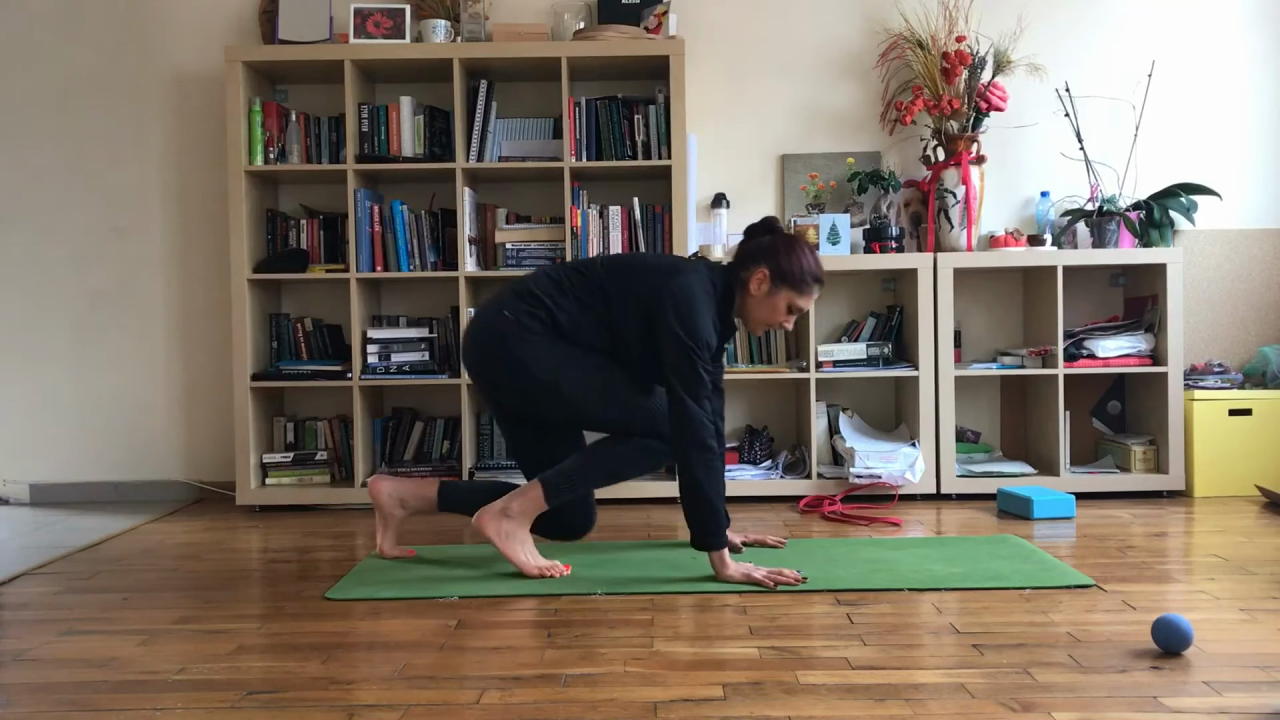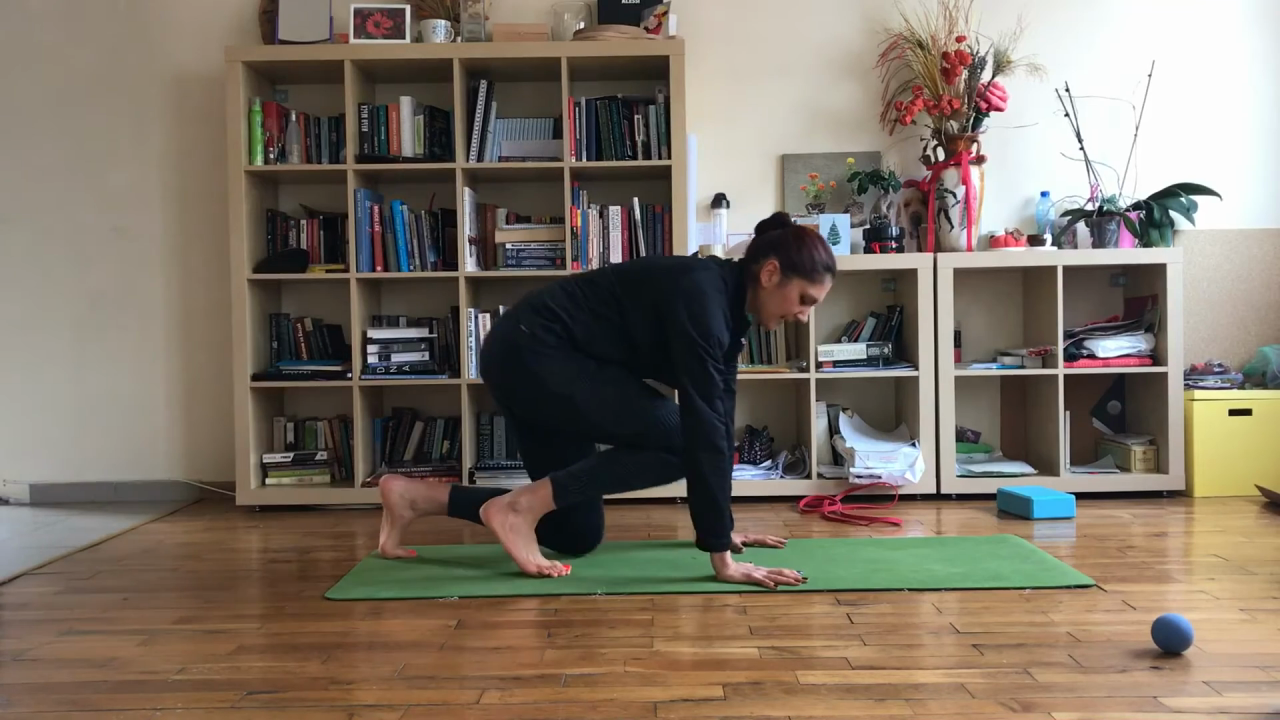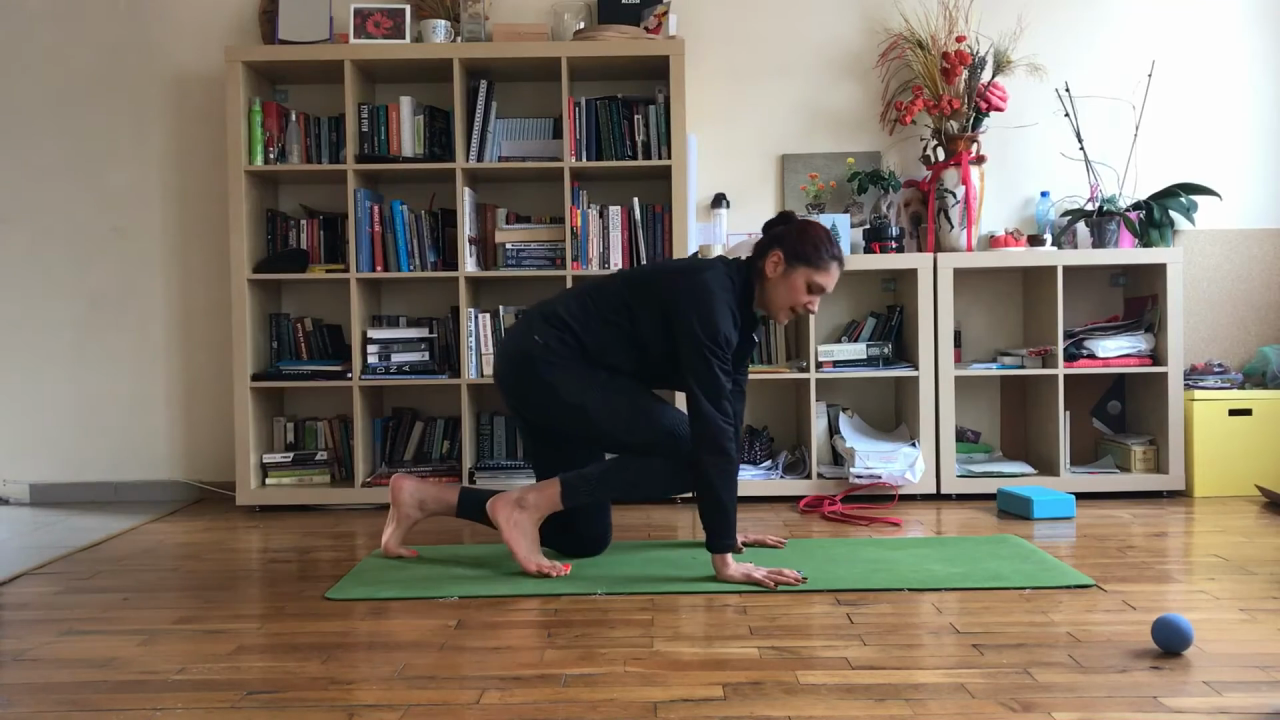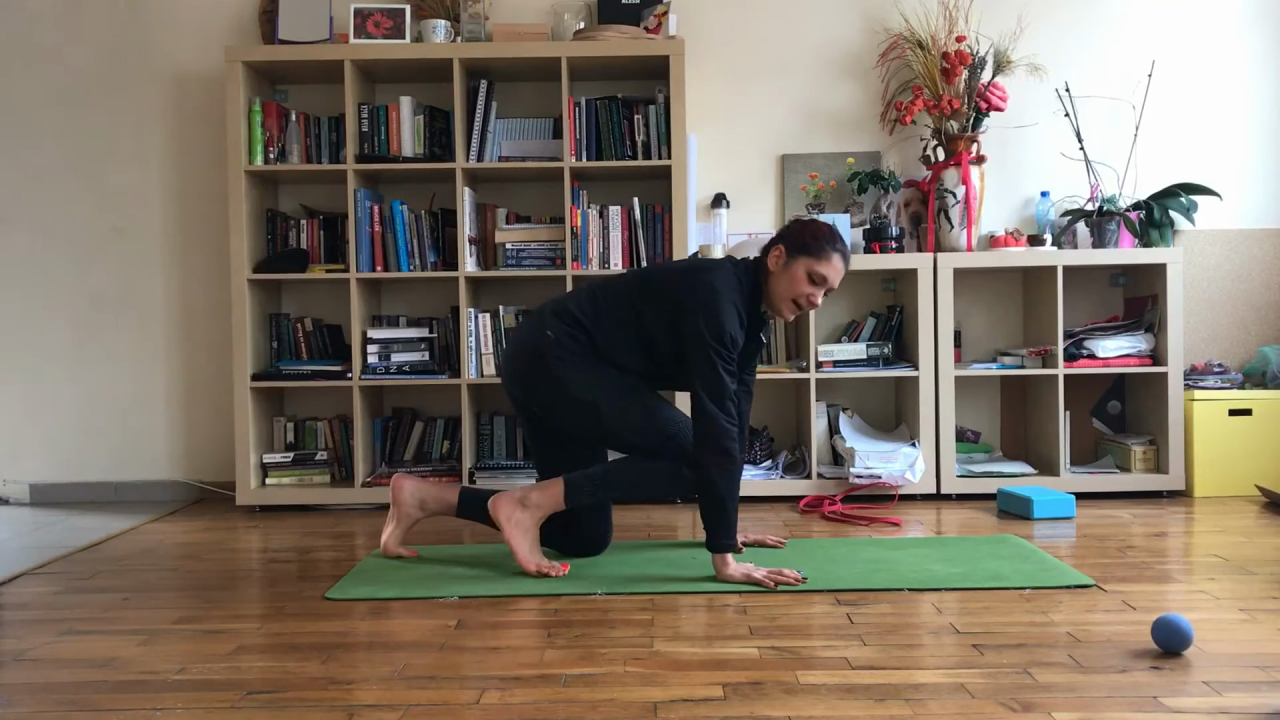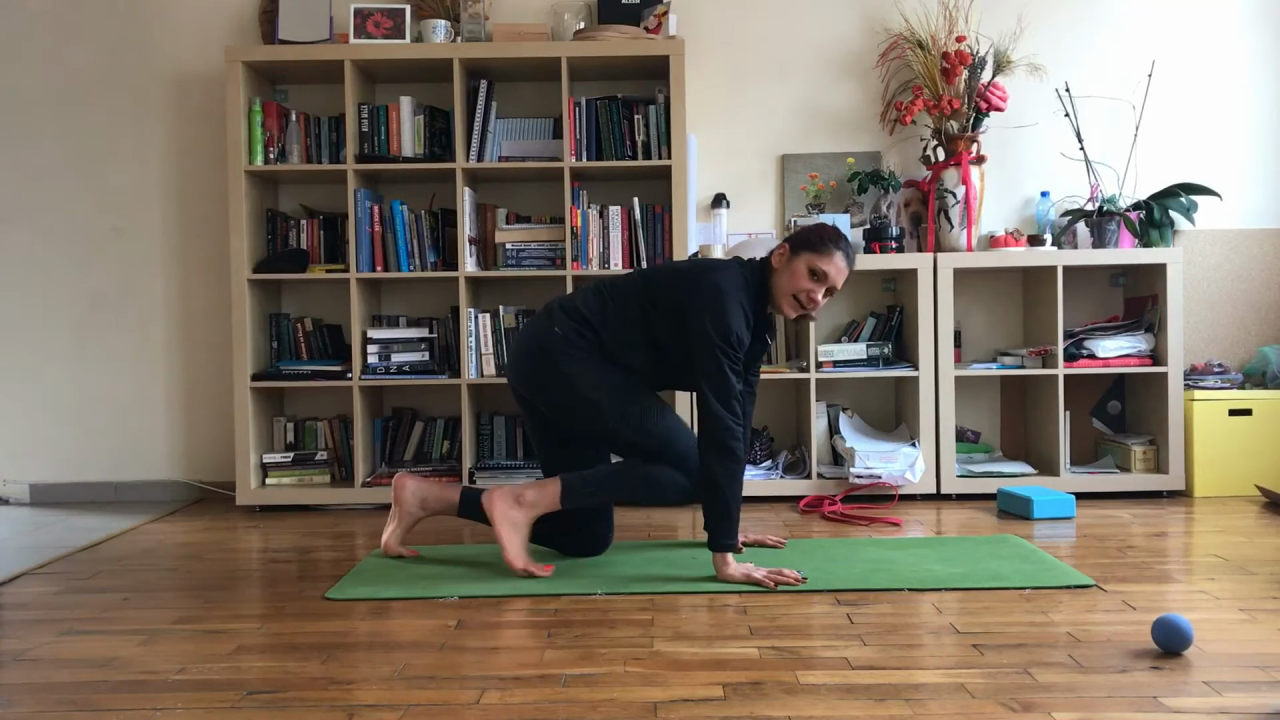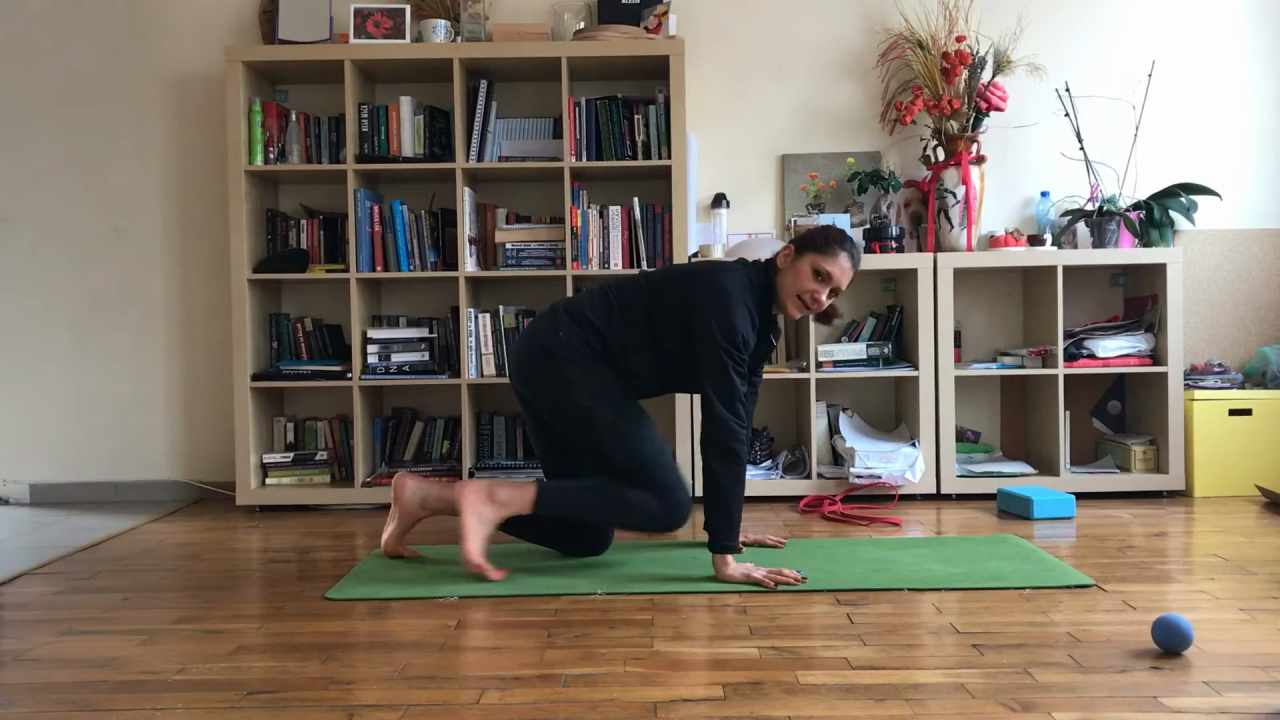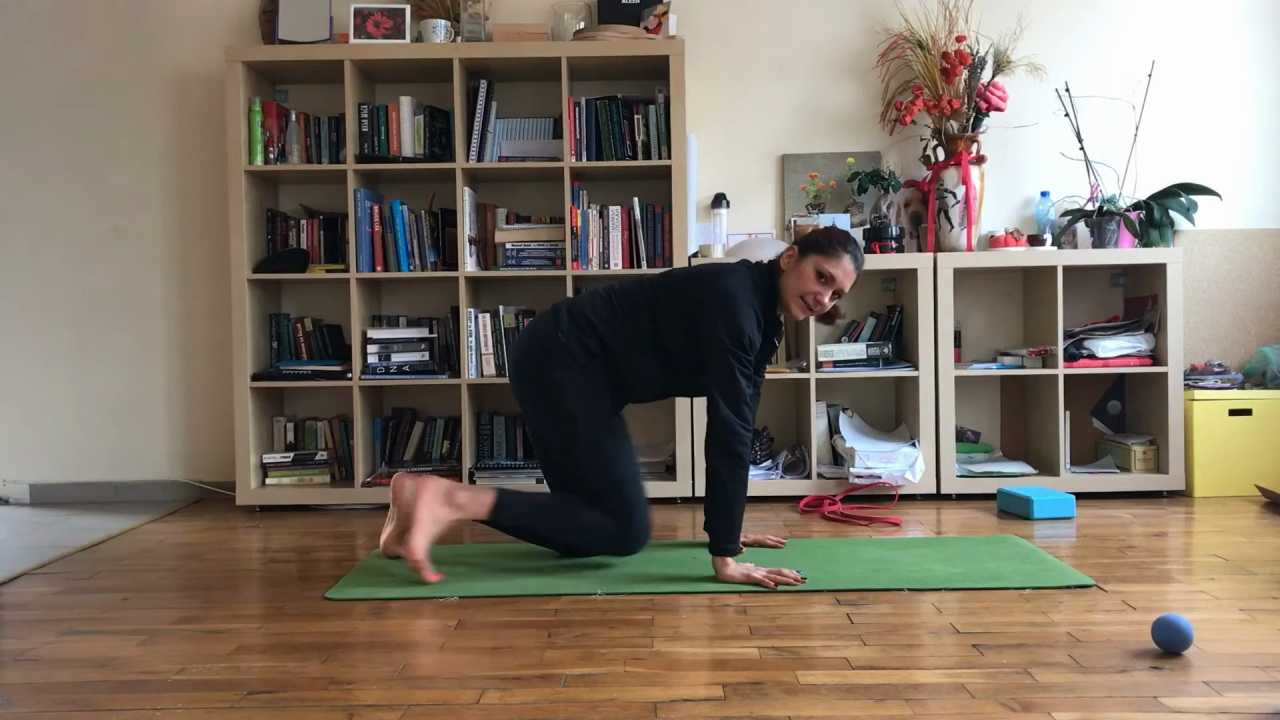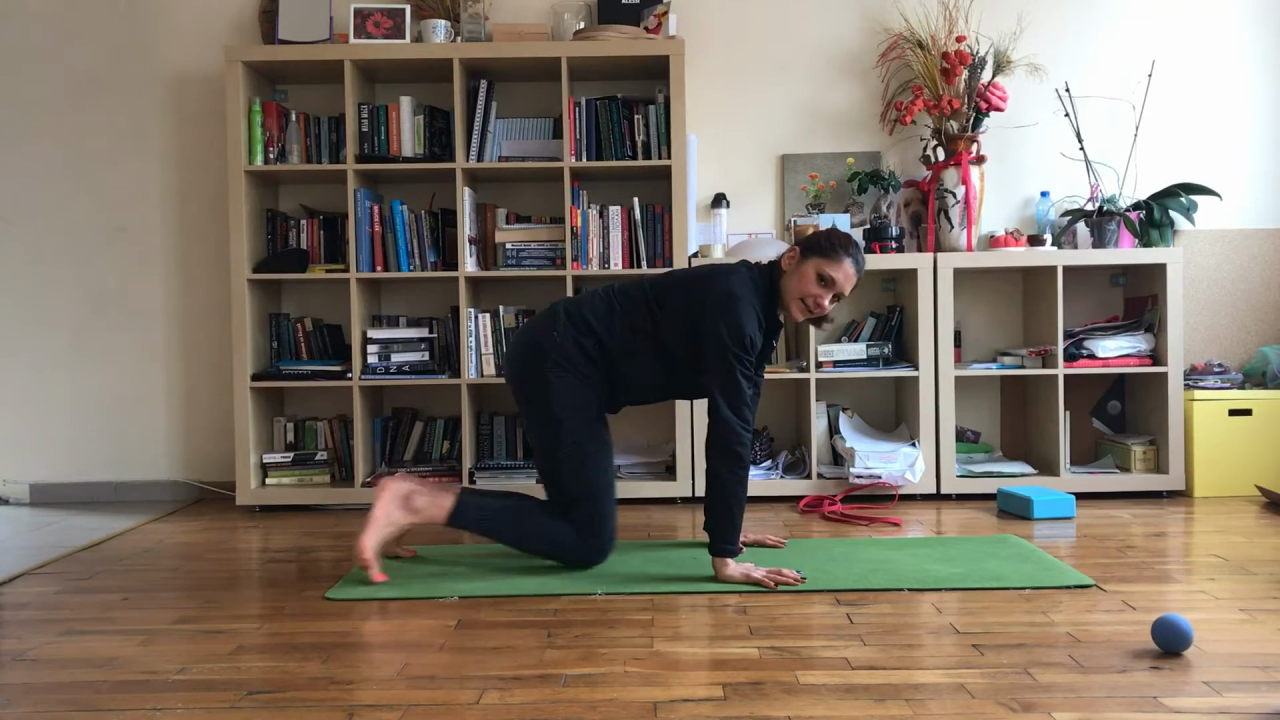
dt=0.1s
person 1, frame 1
left shoulder: (710, 303)
right shoulder: (690, 296)
left elbow: (706, 419)
right elbow: (692, 430)
left wrist: (718, 526)
right wrist: (720, 557)
left hip: (513, 343)
right hip: (511, 337)
left knee: (569, 518)
right knee: (662, 427)
left ankle: (402, 495)
right ankle: (510, 516)
person 1, frame 2
left shoulder: (729, 306)
right shoulder: (703, 295)
left elbow: (719, 417)
right elbow: (704, 425)
left wrist: (719, 527)
right wrist: (722, 557)
left hip: (535, 359)
right hip: (528, 350)
left knee: (577, 534)
right knee: (677, 440)
left ankle: (413, 496)
right ankle: (519, 508)
person 1, frame 3
left shoulder: (738, 308)
right shoulder: (711, 296)
left elbow: (727, 418)
right elbow: (712, 428)
left wrist: (725, 528)
right wrist: (724, 557)
left hip: (544, 365)
right hip: (541, 360)
left knee: (585, 537)
right knee: (687, 448)
left ankle: (422, 496)
right ankle: (525, 504)
person 1, frame 4
left shoulder: (749, 311)
right shoulder: (717, 293)
left elbow: (733, 419)
right elbow: (714, 425)
left wrist: (723, 525)
right wrist: (724, 557)
left hip: (555, 365)
right hip: (549, 356)
left knee: (584, 537)
right knee: (689, 452)
left ankle: (424, 496)
right ankle: (529, 502)
person 1, frame 5
left shoulder: (754, 313)
right shoulder: (724, 294)
left elbow: (735, 420)
right elbow: (719, 424)
left wrist: (726, 527)
right wrist: (724, 557)
left hip: (559, 361)
right hip: (556, 353)
left knee: (586, 537)
right knee: (689, 470)
left ankle: (425, 496)
right ankle: (522, 500)
person 1, frame 6
left shoulder: (759, 315)
right shoulder: (729, 295)
left elbow: (736, 422)
right elbow: (723, 427)
left wrist: (726, 526)
right wrist: (724, 557)
left hip: (565, 362)
right hip: (561, 355)
left knee: (588, 534)
right knee: (667, 504)
left ankle: (424, 494)
right ankle: (495, 499)
person 1, frame 7
left shoulder: (761, 315)
right shoulder: (734, 298)
left elbow: (737, 424)
right elbow: (727, 430)
left wrist: (728, 528)
right wrist: (725, 557)
left hip: (565, 364)
right hip: (559, 358)
left knee: (589, 534)
right knee: (623, 529)
left ankle: (421, 494)
right ankle: (451, 500)
person 1, frame 8
left shoulder: (760, 315)
right shoulder: (735, 299)
left elbow: (735, 424)
right elbow: (728, 431)
left wrist: (729, 526)
right wrist: (725, 558)
left hip: (568, 366)
right hip: (556, 360)
left knee: (585, 527)
right knee: (586, 541)
left ankle: (426, 495)
right ankle: (411, 505)
